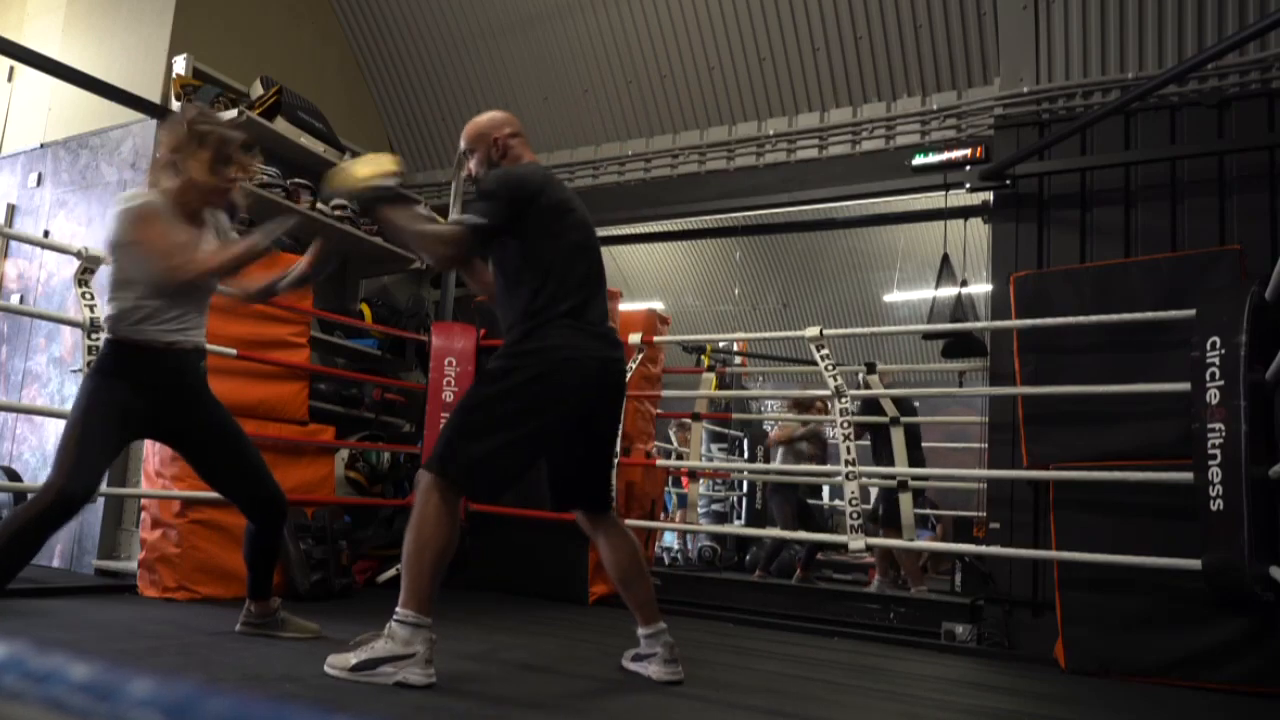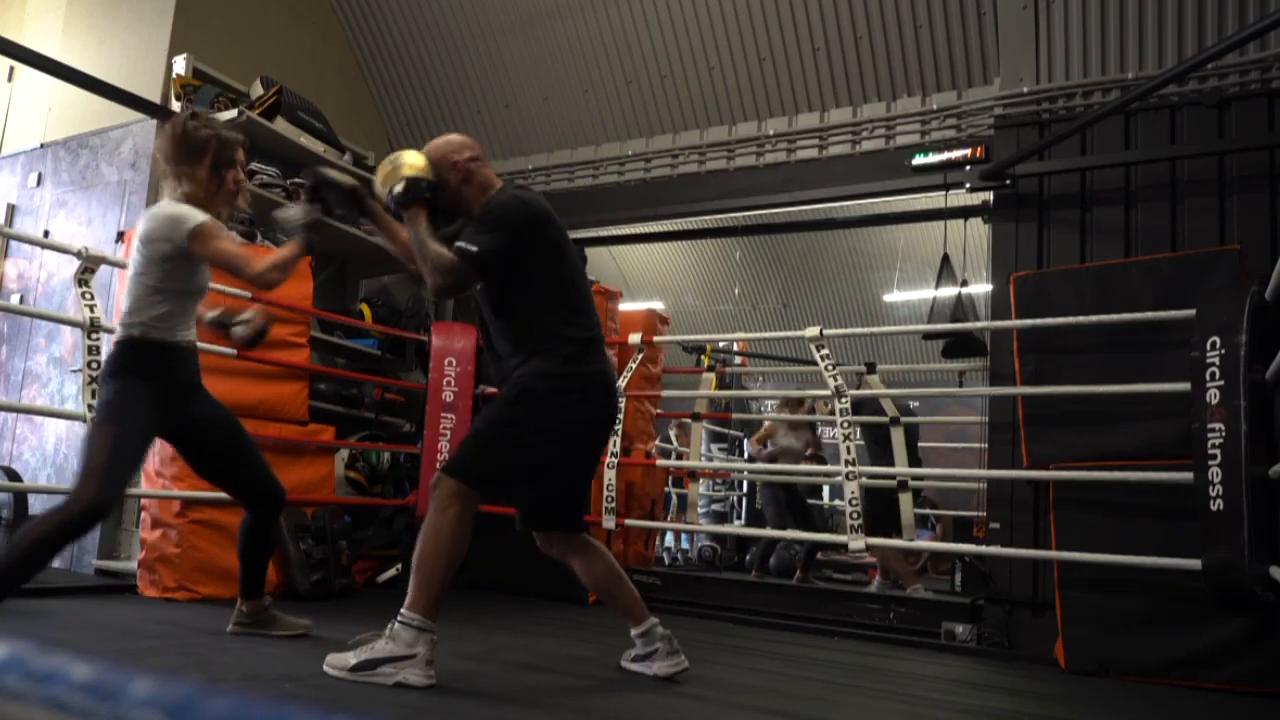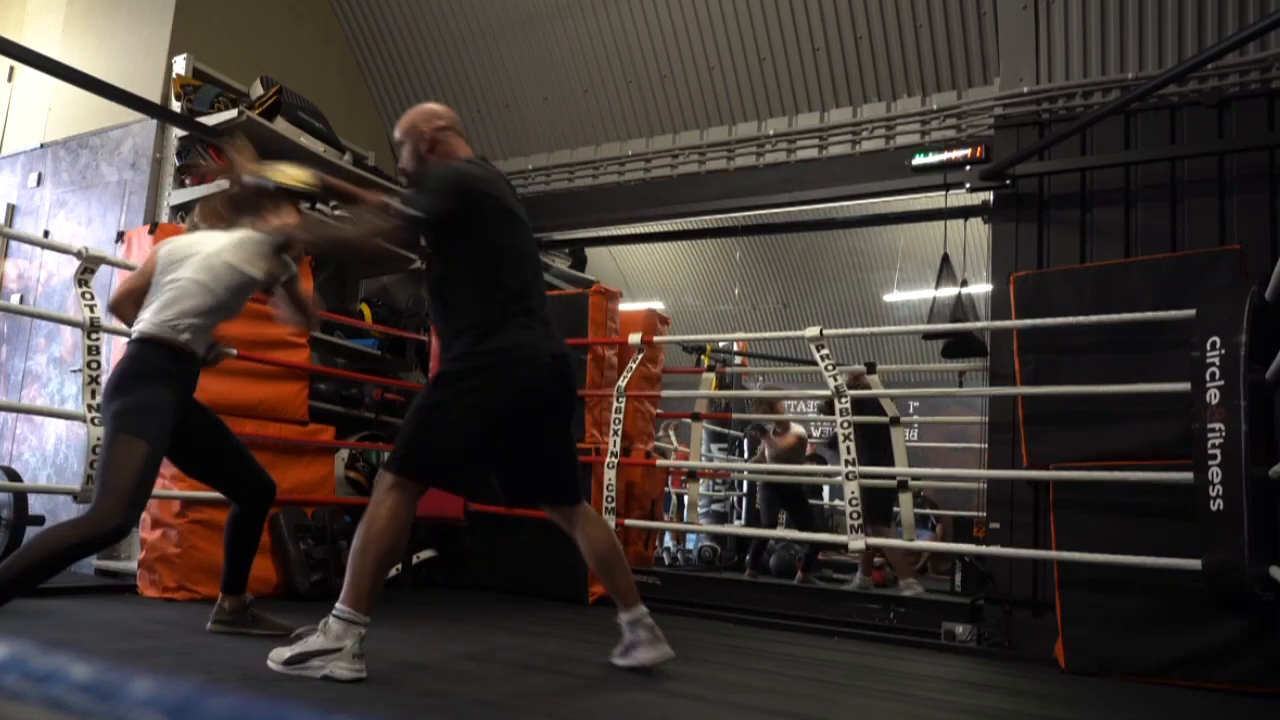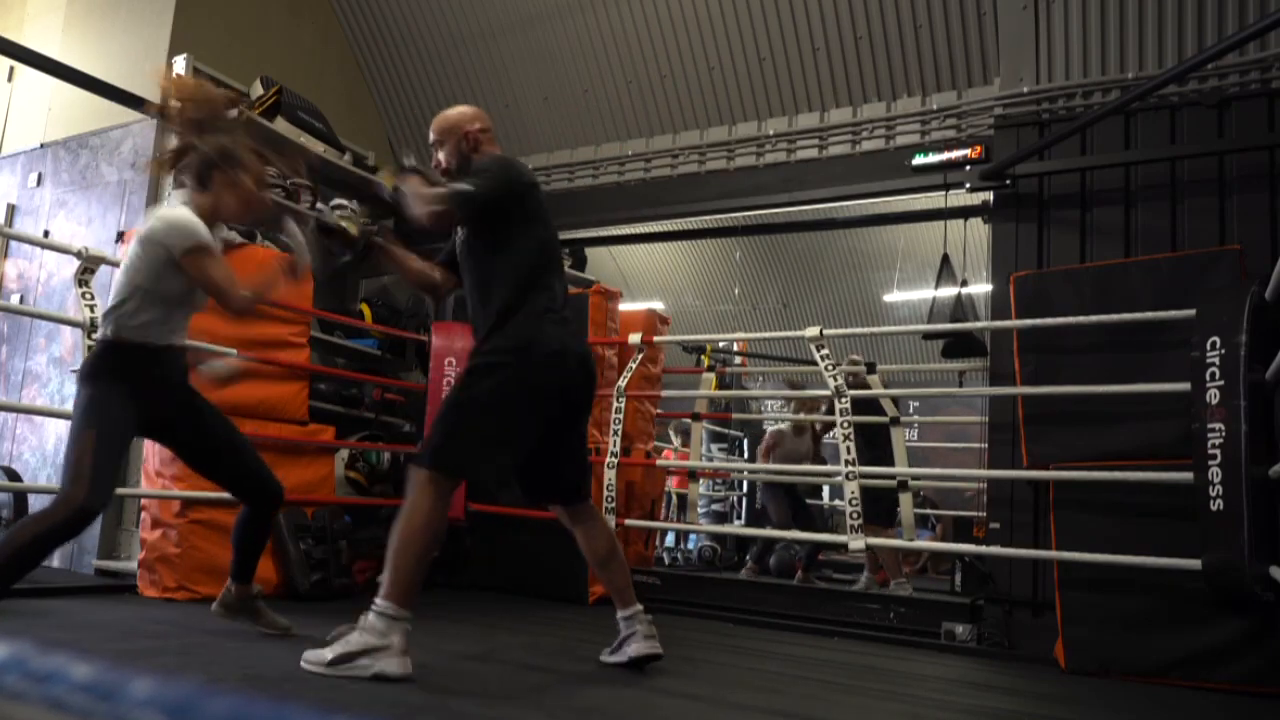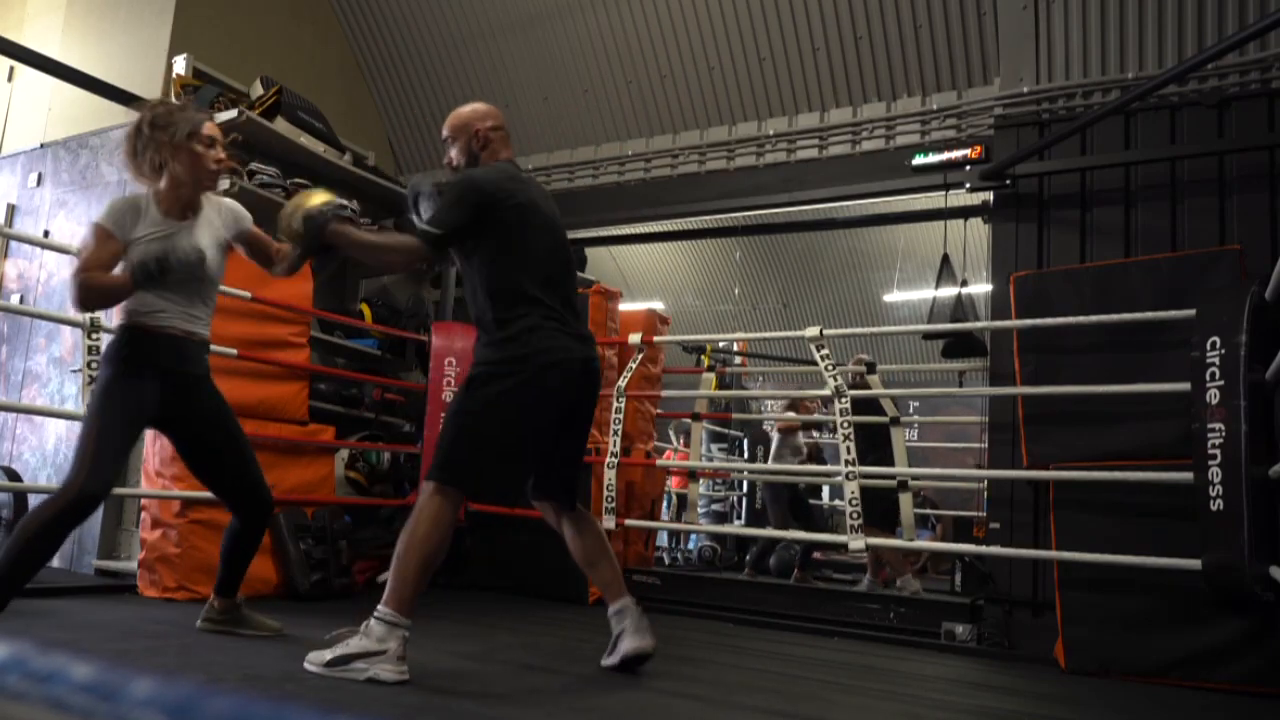
dt=0.5s
person 1, frame 1
left shoulder: (513, 186)
right shoulder: (557, 199)
left elbow: (448, 246)
left wrist: (384, 204)
right wrist: (466, 261)
left hip: (544, 362)
right hip: (601, 366)
left knee: (438, 483)
right knee: (595, 513)
left ankle: (407, 643)
right ankle: (657, 645)
person 1, frame 2
left shoulder: (511, 209)
right shoulder: (489, 221)
left elbow: (443, 282)
right elbow: (429, 259)
left wrist: (411, 209)
right wrist: (367, 205)
left hip: (561, 384)
right hip: (573, 389)
left knee: (454, 489)
right knee: (556, 532)
left ankle: (408, 646)
right ankle: (656, 643)
person 1, frame 3
left shoulder: (455, 178)
right shoulder: (483, 182)
left elbow: (376, 228)
left hip: (490, 365)
right hip: (543, 364)
left knee: (398, 485)
right knee: (566, 505)
left ankle: (340, 637)
right ankle: (640, 629)
person 1, frame 4
left shoulder: (502, 172)
right shoulder: (483, 215)
left elbow: (431, 211)
right elbow: (438, 282)
left wrist: (408, 188)
right wrist: (378, 240)
left hip: (521, 358)
right hip: (565, 362)
left knee: (430, 478)
right knee: (571, 502)
left ankle: (382, 636)
right ankle: (636, 628)
person 1, frame 5
left shoulder: (481, 186)
right shoulder: (531, 196)
left elbow: (412, 253)
left wrist: (330, 232)
left hip: (523, 363)
right hip: (575, 364)
left knee: (441, 491)
right knee: (558, 503)
left ankle: (383, 641)
right ankle: (630, 625)
person 2, frame 1
left shoulder: (216, 221)
right shoulder: (138, 210)
right elbow: (185, 270)
left wrist: (280, 282)
right wrist: (260, 239)
left hip: (187, 384)
right hip: (123, 376)
left knee: (269, 503)
right knee: (65, 494)
left ankle: (261, 607)
person 2, frame 2
left shoulder: (196, 218)
right shoulder: (173, 219)
right elbow: (260, 274)
right wrist: (303, 237)
left hip: (184, 380)
right hip: (139, 377)
left knee: (268, 495)
right knee: (90, 503)
left ankle: (252, 607)
person 2, frame 3
left shoulder: (184, 242)
right shoulder: (268, 246)
left elbow: (120, 304)
right elbow: (303, 312)
left hip: (164, 383)
right hip: (147, 387)
left knee: (256, 490)
right knee: (112, 522)
left ankle: (233, 605)
person 2, frame 4
left shoulder: (193, 224)
right shoulder: (179, 225)
right elbow: (237, 303)
right wrist: (291, 262)
left hip: (167, 384)
right hip: (118, 379)
left knee: (265, 491)
right knee: (78, 507)
left ankle: (240, 596)
person 2, frame 5
left shoulder: (225, 212)
right shoulder: (125, 210)
left elbow: (280, 261)
right elbow: (85, 293)
right wrist: (139, 273)
left hip: (191, 374)
right hip: (134, 366)
left knee: (254, 501)
right knee: (81, 492)
left ankle: (224, 605)
person 3, frame 1
left shoulder: (875, 399)
right shoulder: (901, 399)
left elbow: (857, 431)
left knee: (892, 531)
right knee: (878, 524)
left ankle: (919, 590)
right ankle: (880, 584)
person 3, frame 2
left shoulder: (862, 403)
right shoulder: (905, 408)
left knee: (877, 536)
right knee: (888, 532)
left ankle: (915, 589)
right ankle: (883, 583)
person 3, frame 3
left shoulder: (858, 399)
right shoulder: (882, 400)
left knee: (879, 527)
right knee: (867, 525)
left ankle: (910, 584)
right ankle: (864, 578)
person 3, frame 4
left shoulder: (853, 393)
left hip: (877, 468)
right hip: (890, 467)
left knee: (875, 527)
right knee: (875, 525)
left ankle: (899, 585)
right ankle: (869, 579)
person 3, frame 5
left shoulder: (855, 395)
left hip: (876, 470)
right hip: (891, 469)
left knee: (875, 530)
right knee: (874, 528)
left ankle: (907, 582)
right ankle: (872, 581)
person 4, frame 1
left shoulder: (812, 433)
right shoulder: (790, 425)
left elbow: (822, 459)
right elbow: (772, 442)
left wrist: (820, 441)
right wrist: (803, 433)
left hip: (794, 489)
right hip: (780, 487)
left knee: (819, 532)
right knee: (788, 531)
left ankle: (803, 574)
right ankle: (760, 574)
person 4, frame 2
left shoulder: (807, 433)
right shoulder: (776, 425)
left elbow: (818, 454)
right elbow: (753, 443)
right wrist: (762, 454)
left hip: (792, 487)
right hip: (772, 485)
left knee: (815, 532)
right knee: (778, 529)
left ankle: (803, 574)
right ankle: (757, 574)
person 4, frame 3
left shoulder: (797, 432)
right shoulder: (768, 430)
left elbow: (780, 450)
left wrist: (766, 435)
right wrist: (756, 460)
left hip: (794, 488)
right hip: (772, 486)
left knee: (814, 532)
right knee: (767, 526)
left ankle: (804, 574)
right ankle: (750, 572)
person 4, frame 4
left shoulder: (810, 433)
right shoulder: (779, 432)
left elbow: (812, 460)
right elbow: (762, 455)
left hip: (791, 489)
right hip: (772, 487)
left knee: (816, 533)
right knee: (783, 525)
left ankle: (804, 573)
right ankle: (752, 567)
person 4, frame 5
left shoulder: (802, 431)
right shoulder: (790, 418)
right elbow: (782, 428)
left wrist: (810, 453)
left hip: (792, 484)
right hip: (775, 482)
left knee: (814, 528)
right knee: (780, 529)
left ankle: (800, 573)
right ankle: (750, 571)
